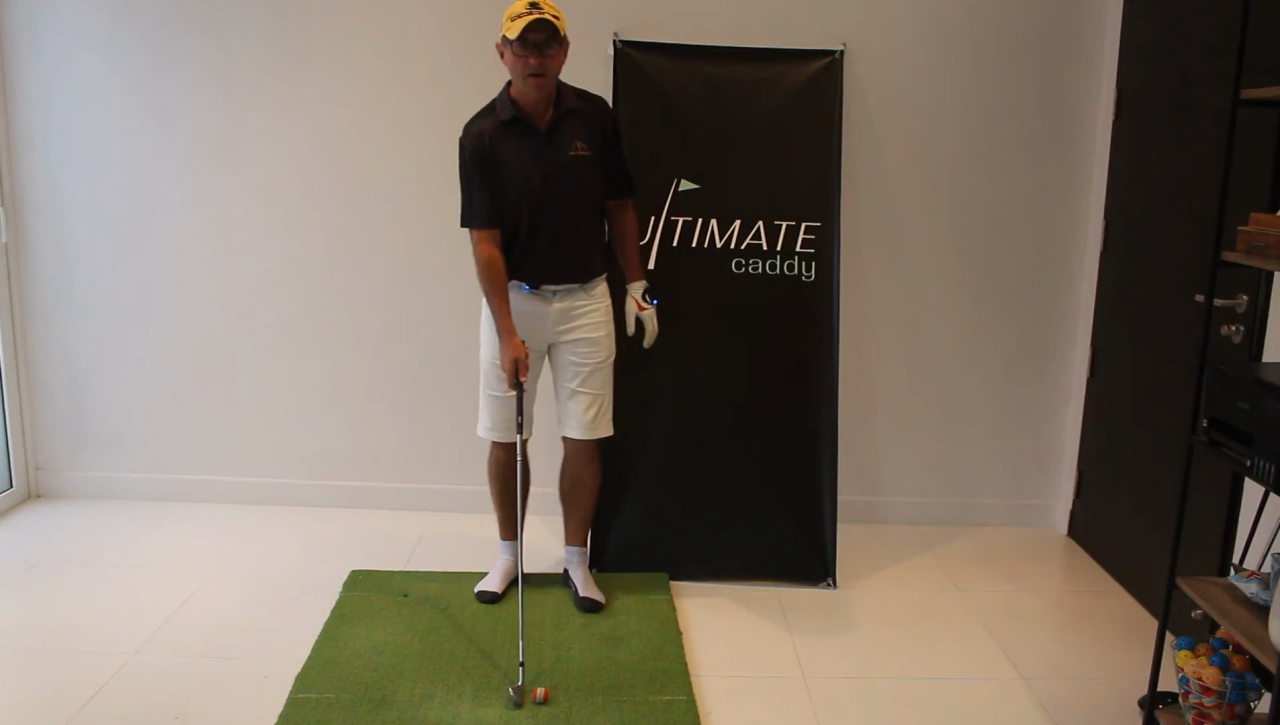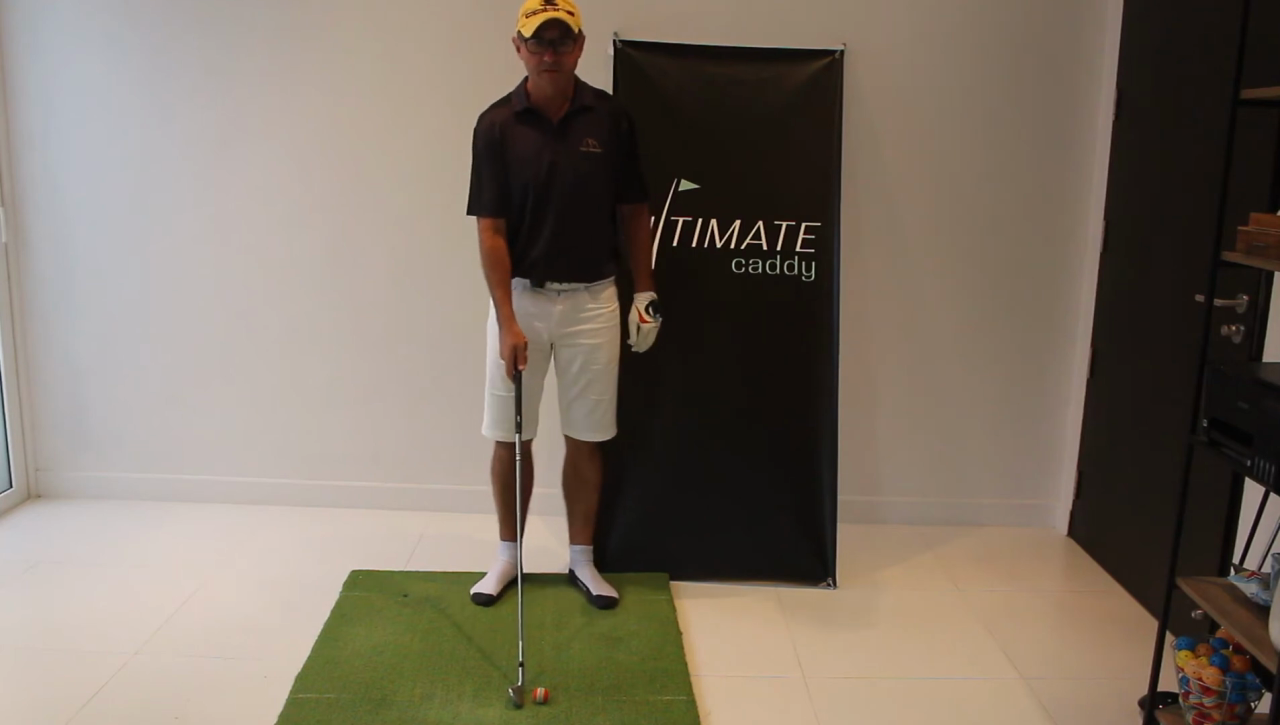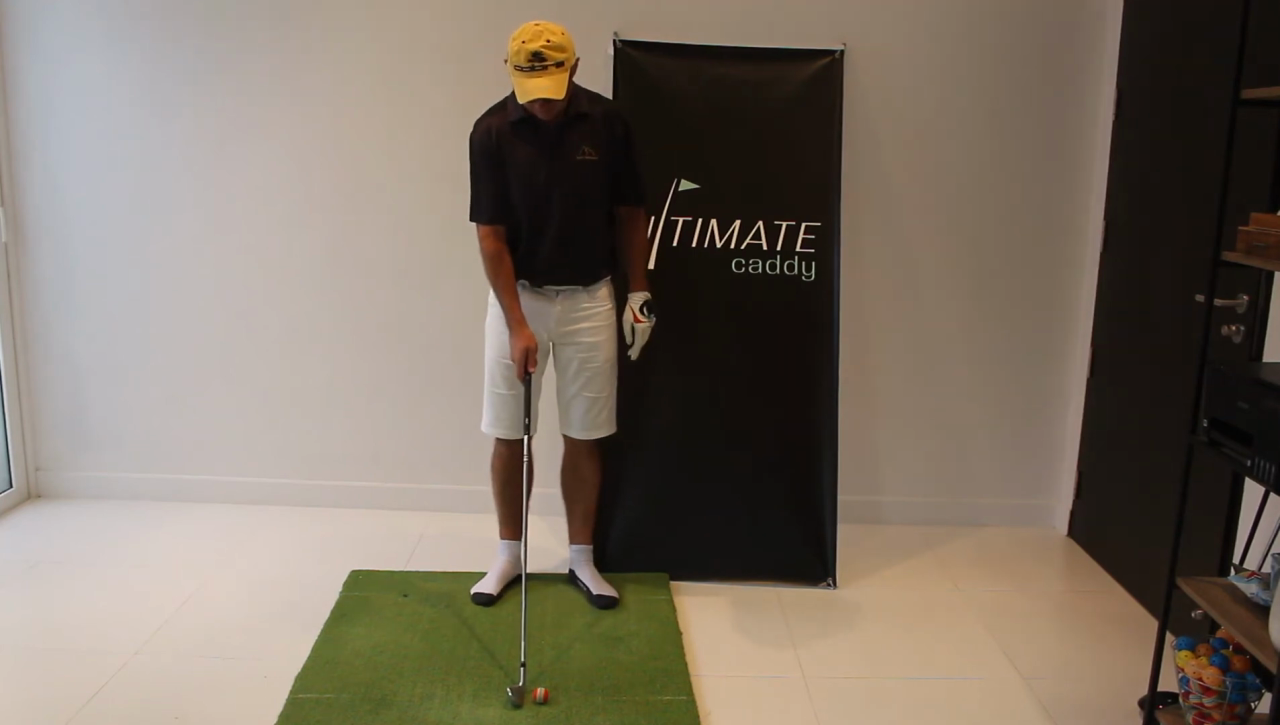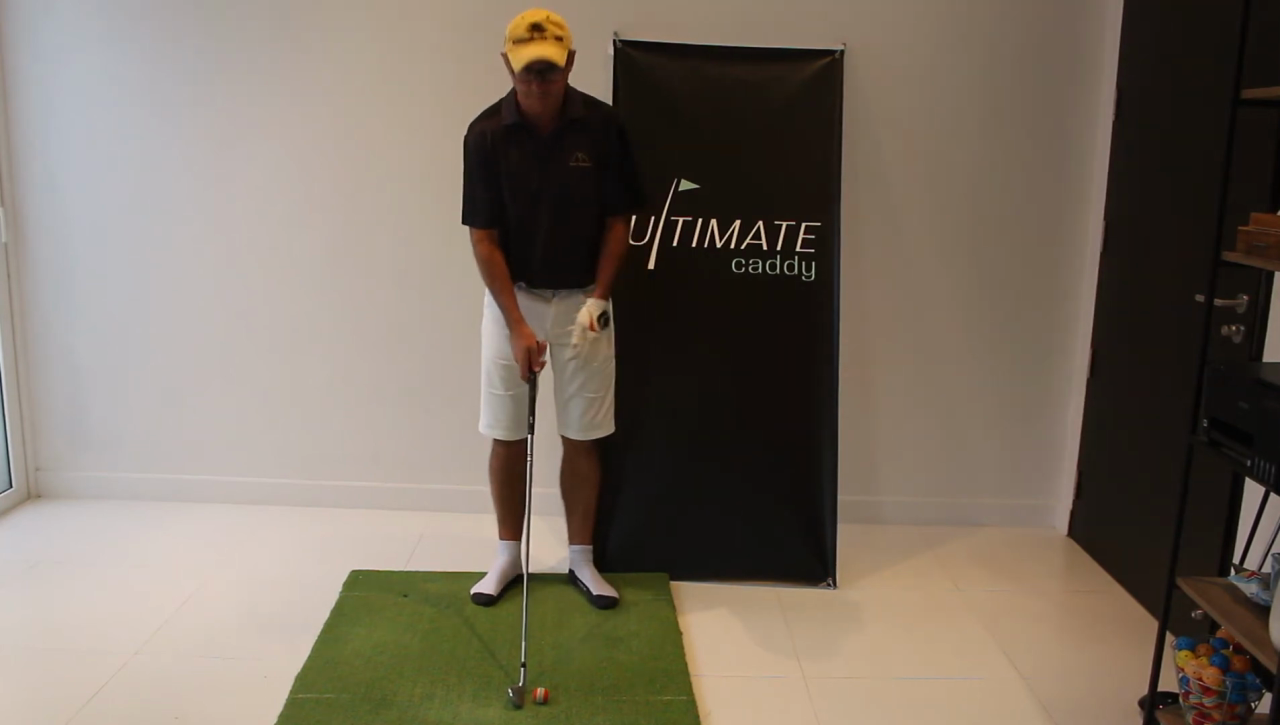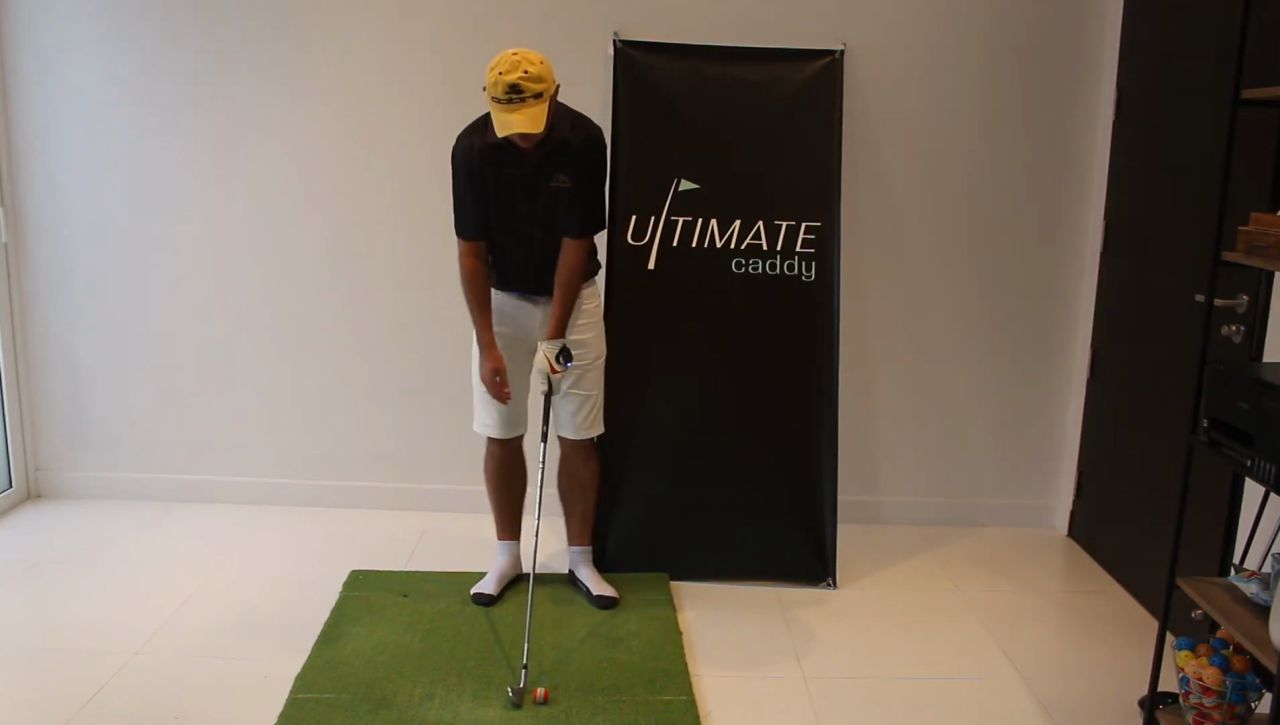
dt=1s
person 1, frame 1
left shoulder: (595, 116)
right shoulder: (482, 135)
left elbow: (619, 206)
right elbow: (485, 241)
left wrist: (636, 284)
right wrist: (507, 335)
left hip: (586, 299)
right hip: (514, 299)
left knee: (584, 439)
right knee: (505, 438)
left ankle: (576, 560)
right ankle: (509, 554)
person 1, frame 2
left shoulder: (611, 117)
right shoulder: (496, 125)
left elbow: (632, 212)
right elbow: (491, 230)
left wrist: (645, 291)
right wrist: (507, 322)
left hip: (593, 299)
right hip: (521, 297)
left knee: (586, 437)
right knee: (509, 438)
left ankle: (582, 559)
right ankle: (508, 554)
person 1, frame 3
left shoulder: (607, 121)
right shoulder: (491, 132)
left elbow: (629, 213)
right elbow: (491, 236)
left wrist: (639, 293)
right wrist: (517, 324)
left hip: (590, 298)
right hip: (518, 296)
left knee: (585, 435)
right knee: (509, 433)
left ankle: (582, 558)
right ankle: (508, 553)
person 1, frame 4
left shoulder: (603, 125)
right shoulder: (486, 133)
left elbow: (618, 219)
right elbow: (484, 239)
left wrist: (599, 299)
right wrist: (517, 326)
left hip: (582, 300)
right hip: (512, 298)
left knee: (582, 436)
right knee: (506, 435)
left ankle: (582, 558)
right ankle: (508, 554)
person 1, frame 5
left shoulder: (585, 141)
right shoulder: (472, 147)
left elbow: (575, 244)
right elbow: (471, 252)
left wrist: (553, 336)
right wrist: (486, 345)
left hip: (572, 298)
right hip: (501, 299)
left knee: (578, 435)
right knee: (501, 433)
left ankle: (581, 558)
right ankle: (507, 555)
